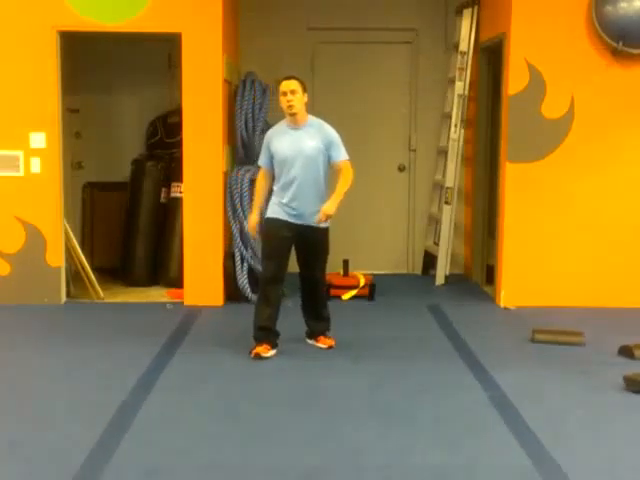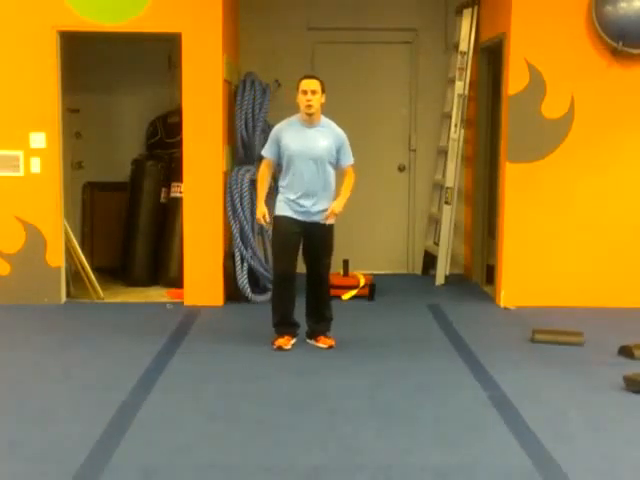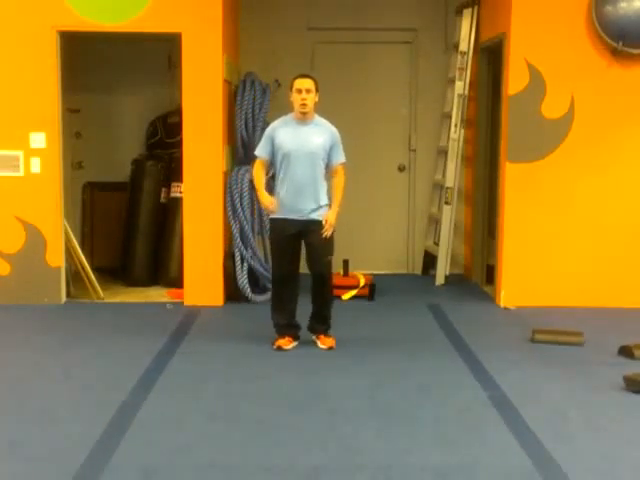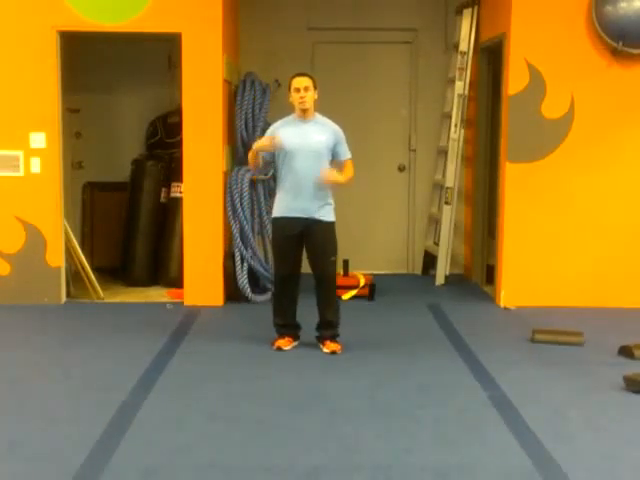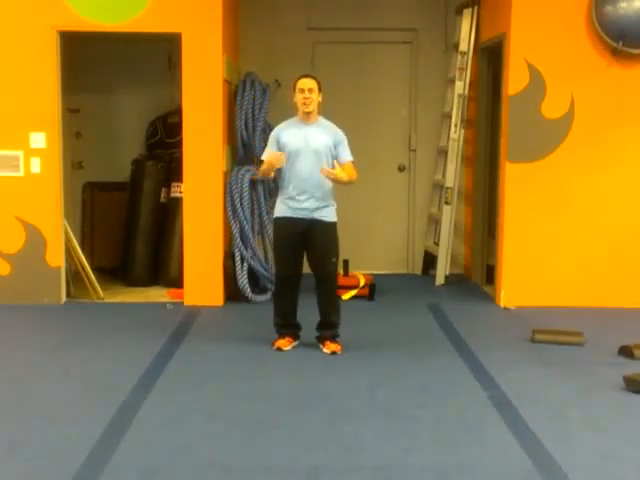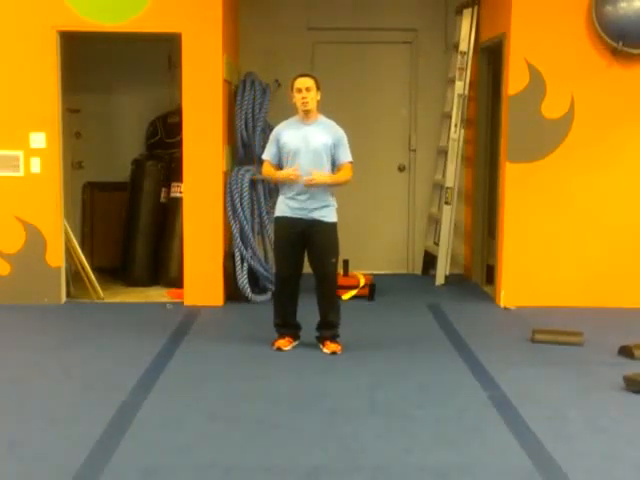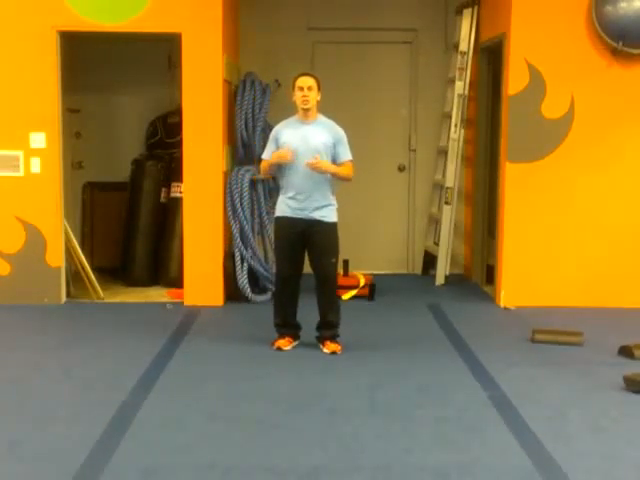
dt=0.3s
person 1, frame 1
left shoulder: (325, 133)
right shoulder: (272, 135)
left elbow: (346, 171)
right elbow: (264, 176)
left wrist: (333, 202)
right wrist: (255, 211)
left hip: (314, 219)
right hip: (279, 216)
left knee: (314, 278)
right knee: (270, 276)
left ankle: (318, 330)
right ankle: (265, 339)
person 1, frame 2
left shoulder: (335, 134)
right shoulder: (281, 130)
left elbow: (349, 173)
right elbow: (266, 167)
left wrist: (340, 201)
right wrist: (260, 202)
left hip: (320, 217)
right hip: (287, 213)
left knee: (319, 276)
right knee: (283, 273)
left ankle: (318, 331)
right ankle: (285, 330)
person 1, frame 3
left shoulder: (329, 132)
right shoulder: (275, 129)
left elbow: (338, 174)
right elbow: (259, 166)
left wrist: (334, 210)
right wrist: (262, 194)
left hip: (318, 216)
right hip: (283, 216)
left knee: (322, 274)
right knee: (284, 275)
left ankle: (321, 329)
right ankle: (286, 331)
person 1, frame 4
left shoulder: (332, 130)
right shoulder: (278, 129)
left elbow: (348, 167)
right elbow: (254, 164)
left wrist: (339, 176)
right wrist: (256, 148)
left hip: (321, 215)
right hip: (285, 214)
left knee: (326, 275)
right knee: (285, 275)
left ankle: (328, 334)
right ankle: (286, 332)
person 1, frame 5
left shoulder: (334, 133)
right shoulder: (280, 131)
left elbow: (351, 174)
right elbow: (264, 172)
left wrist: (340, 176)
right wrist: (269, 165)
left hip: (322, 216)
right hip: (287, 215)
left knee: (326, 276)
right knee: (286, 276)
left ankle: (328, 335)
right ankle: (287, 332)
person 1, frame 6
left shoulder: (334, 131)
right shoulder: (281, 131)
left elbow: (347, 173)
right elbow: (265, 170)
left wrist: (326, 179)
right wrist: (282, 175)
left hip: (323, 216)
right hip: (287, 215)
left knee: (326, 277)
right knee: (286, 276)
left ankle: (328, 335)
right ankle: (287, 332)
person 1, frame 7
left shoulder: (333, 131)
right shoulder: (280, 130)
left elbow: (348, 172)
right elbow: (264, 170)
left wrist: (327, 166)
right wrist: (274, 159)
left hip: (322, 216)
right hip: (287, 214)
left knee: (326, 276)
right knee: (286, 276)
left ankle: (328, 334)
right ankle: (286, 332)
